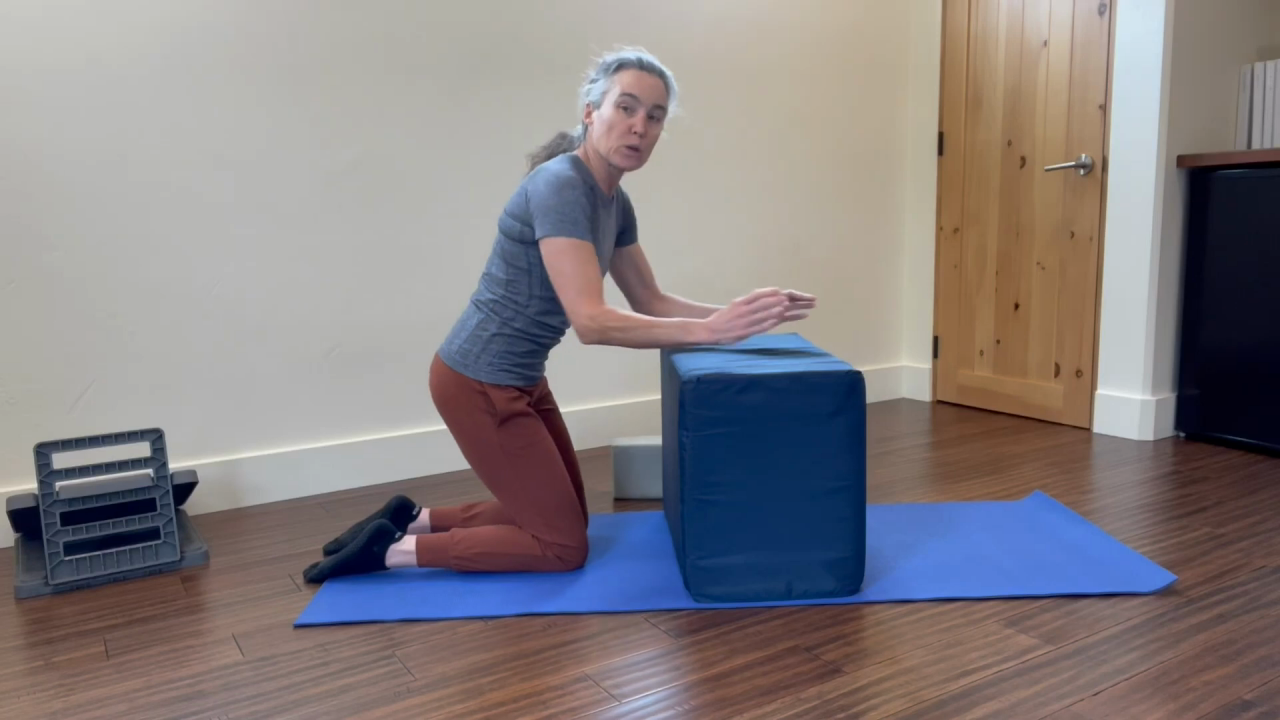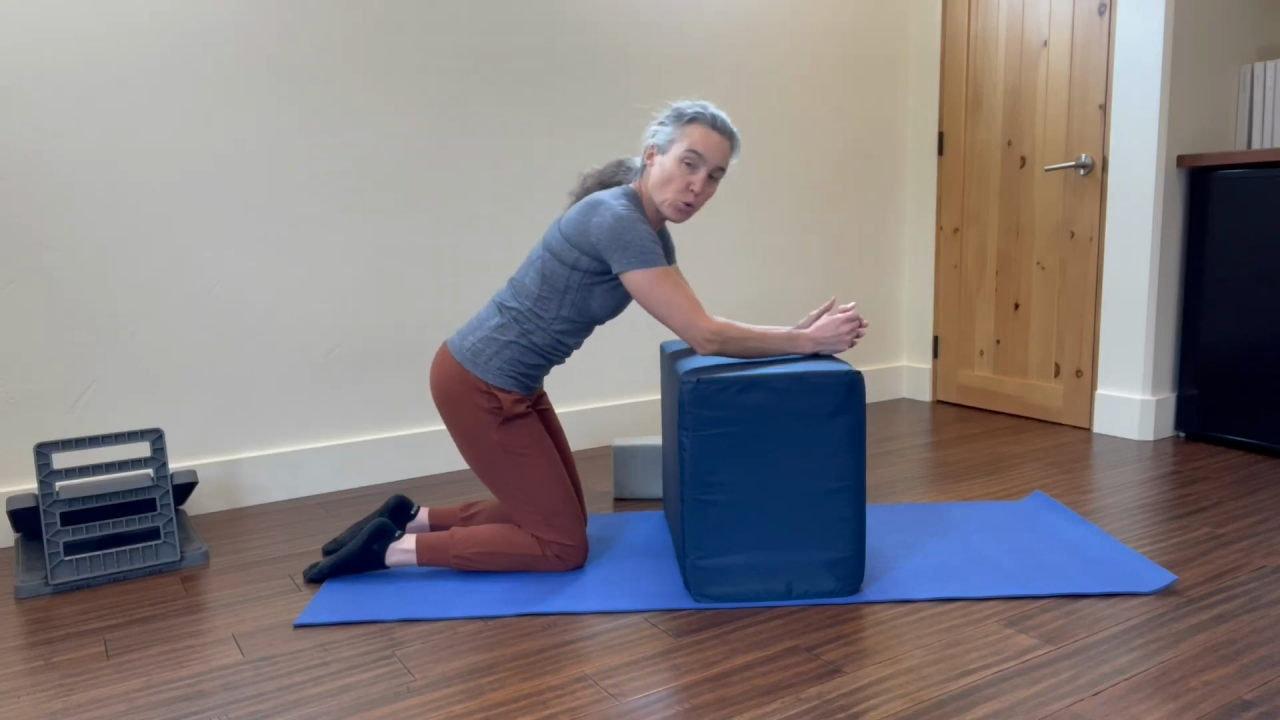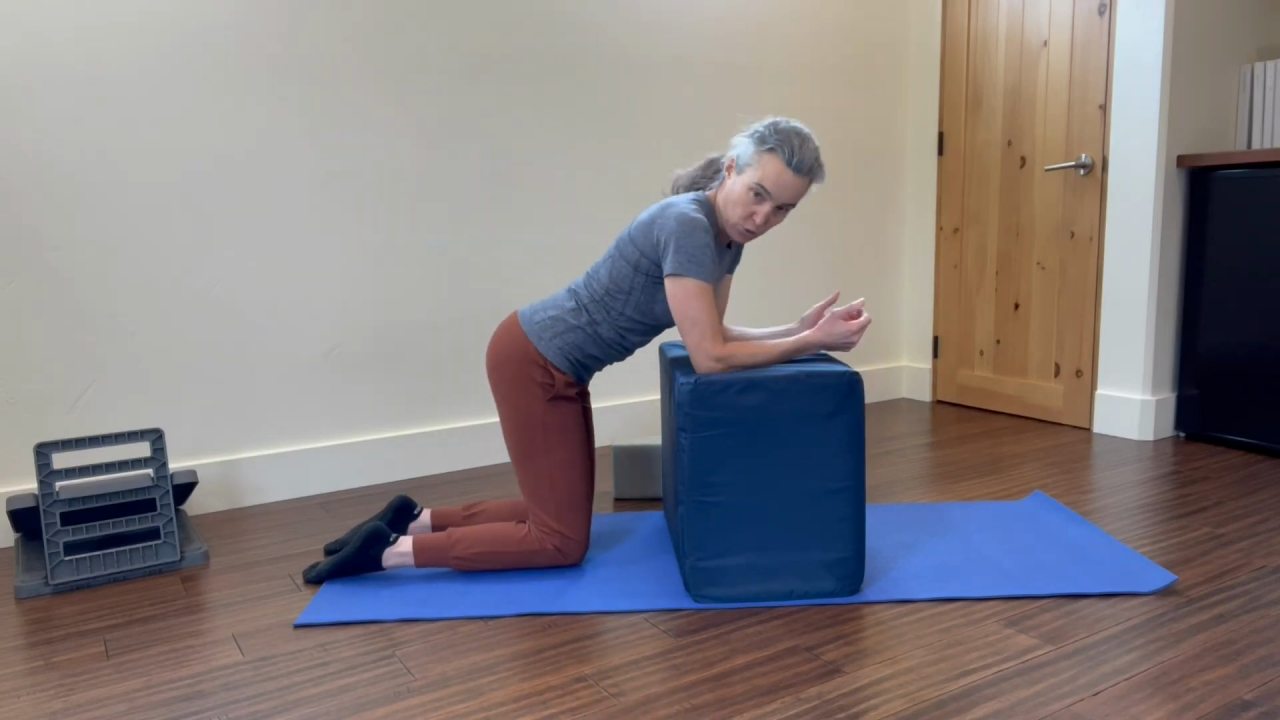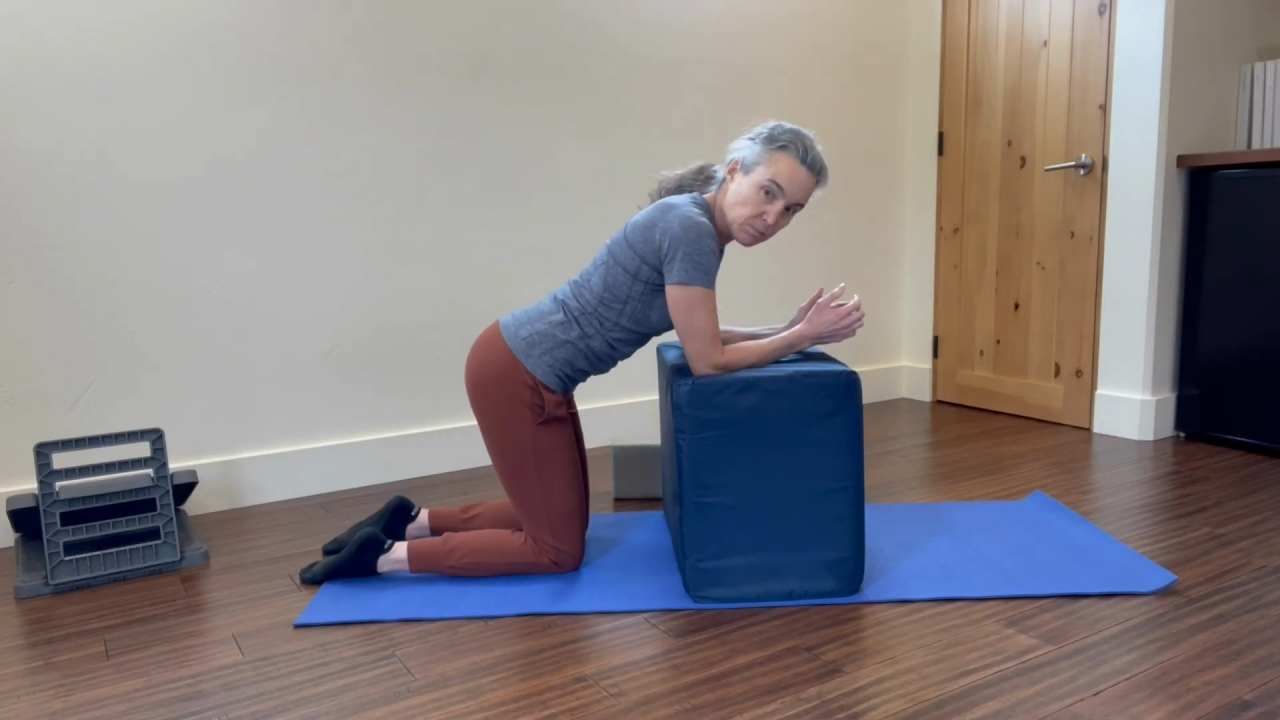
dt=0.7s
person 1, frame 1
left shoulder: (614, 202)
right shoulder: (559, 186)
left elbow: (650, 302)
right elbow: (590, 321)
left wrist: (731, 314)
right wrist: (708, 330)
left hip: (517, 380)
right hip: (479, 386)
left knee: (562, 517)
right knee: (563, 546)
left ankle: (413, 519)
right ankle: (392, 550)
person 1, frame 2
left shoulder: (648, 231)
right shoulder: (616, 220)
left elbow: (700, 323)
right elbow: (703, 338)
left wrist: (800, 330)
right wrist: (807, 343)
left hip: (509, 384)
right hip: (477, 386)
left knee: (556, 515)
right knee: (563, 545)
left ankle: (412, 518)
right ankle: (394, 547)
person 1, frame 3
left shoulder: (729, 234)
right shoulder: (686, 225)
left elbow: (711, 335)
right elbow: (709, 359)
left wrist: (797, 330)
right wrist: (813, 343)
left hip: (558, 365)
right hip: (532, 360)
left knee: (559, 516)
right knee: (561, 540)
left ankle: (412, 518)
right ankle: (389, 549)
person 1, frame 4
left shoulder: (704, 228)
right shoulder: (689, 229)
left elbow: (702, 337)
right elbow: (708, 363)
left wrist: (790, 329)
right wrist: (804, 337)
left hip: (525, 366)
right hip: (514, 376)
left knee: (557, 520)
right knee: (558, 551)
left ankle: (411, 521)
right ankle: (384, 555)
